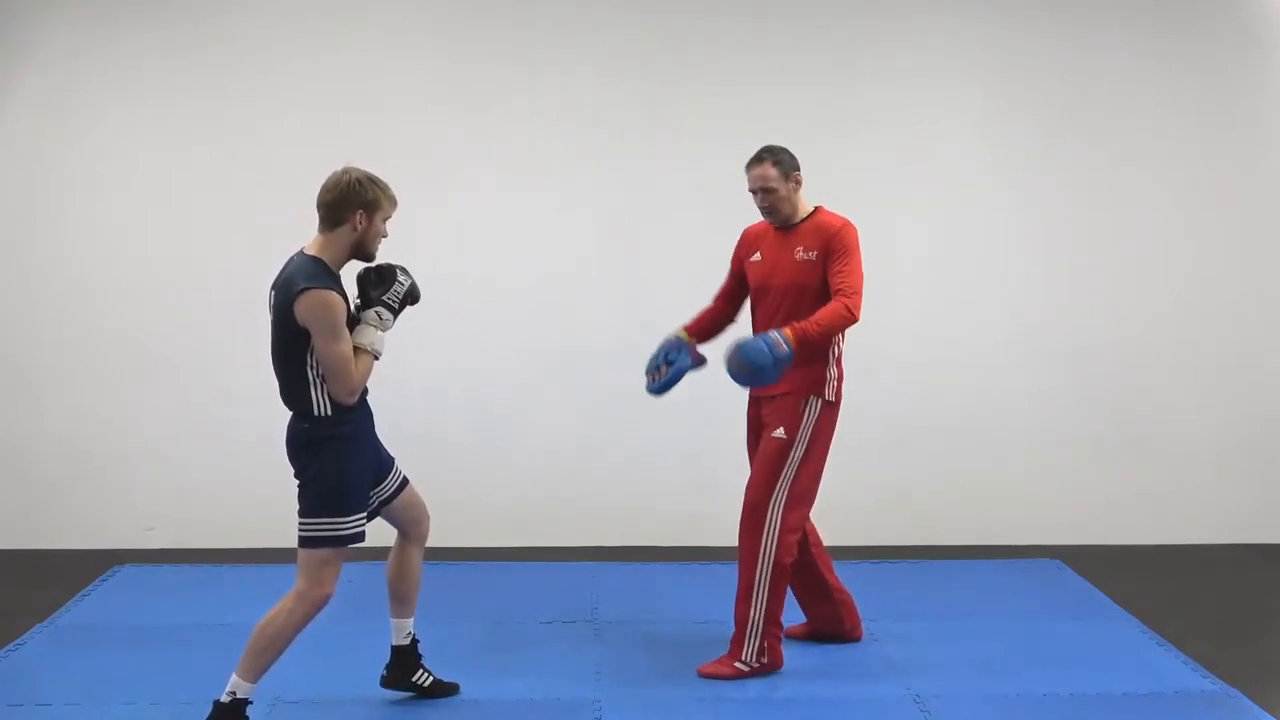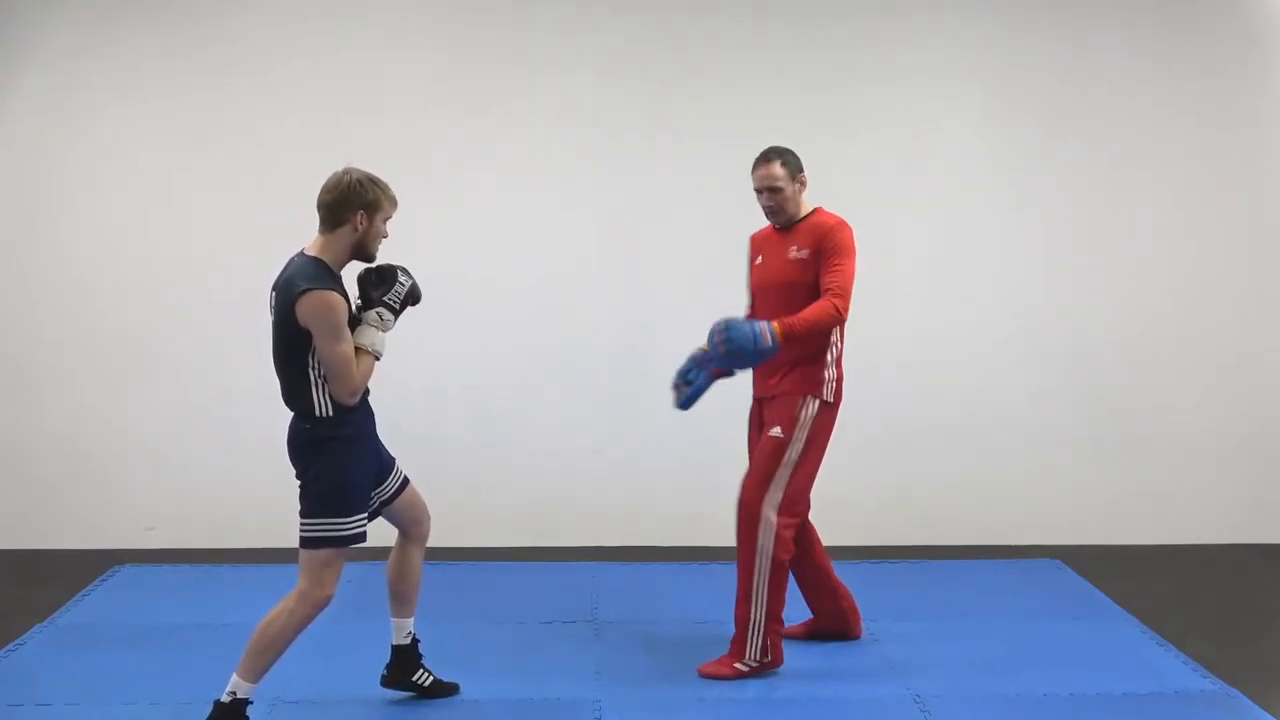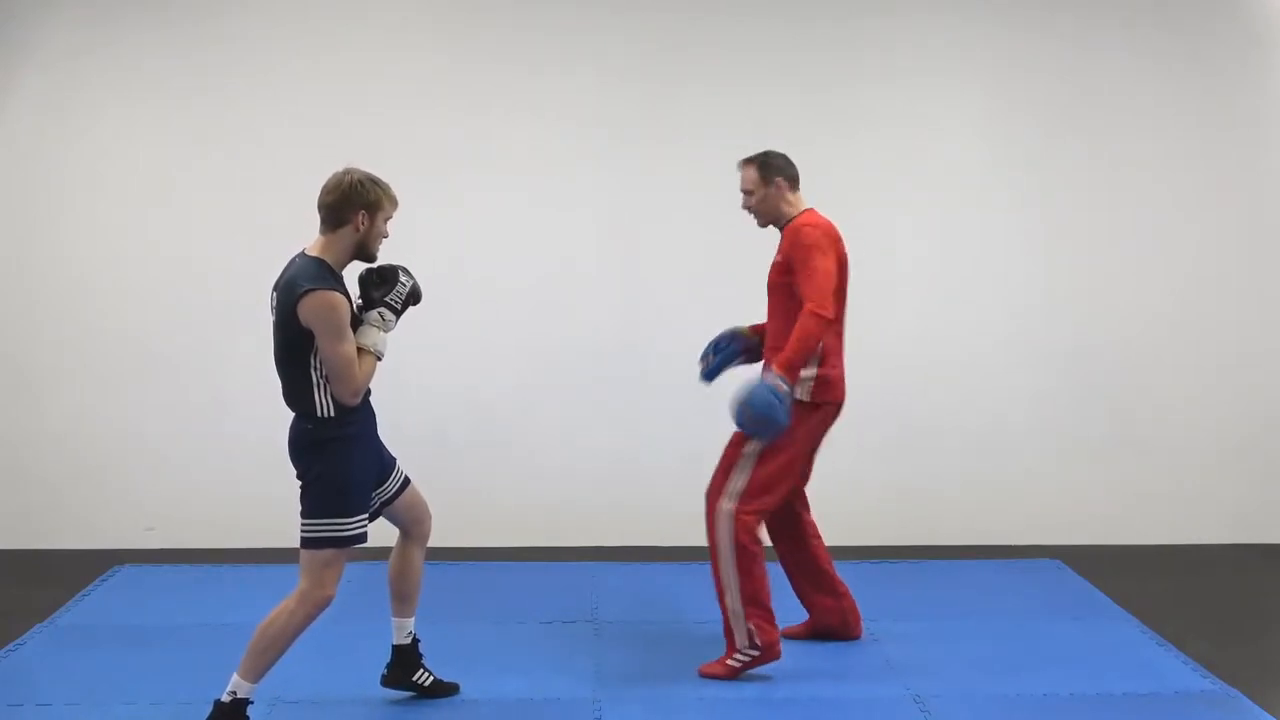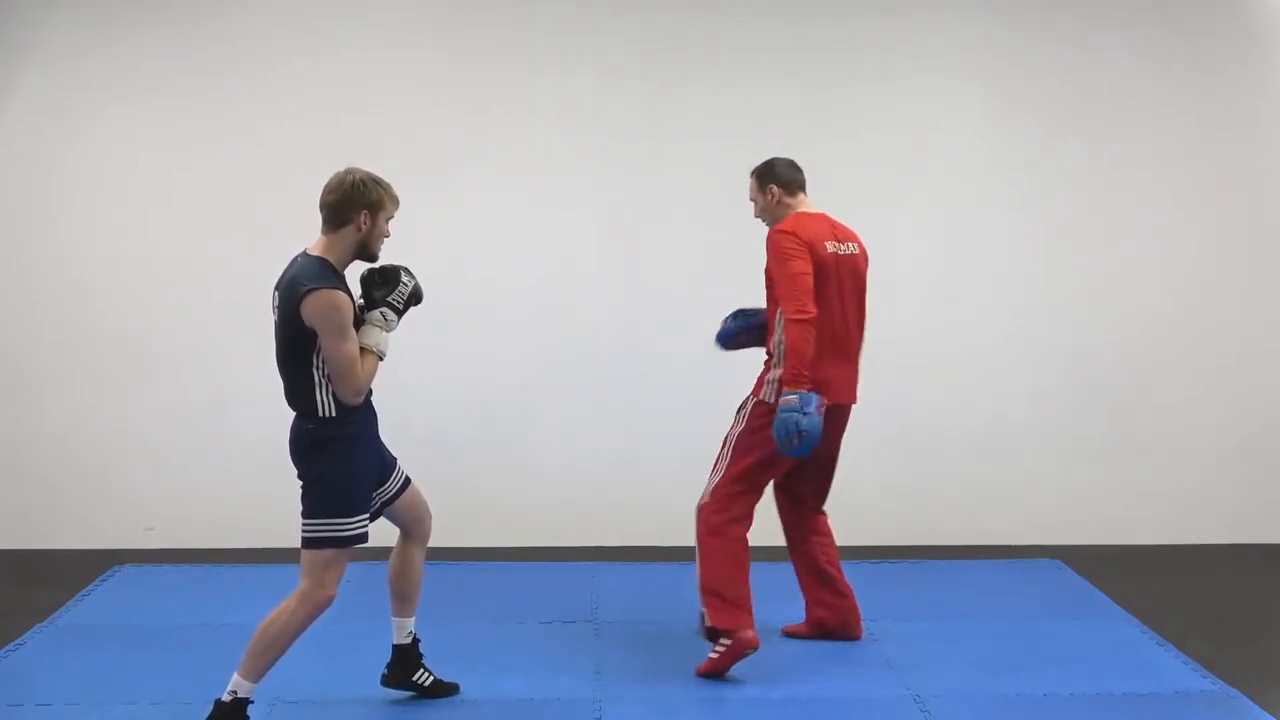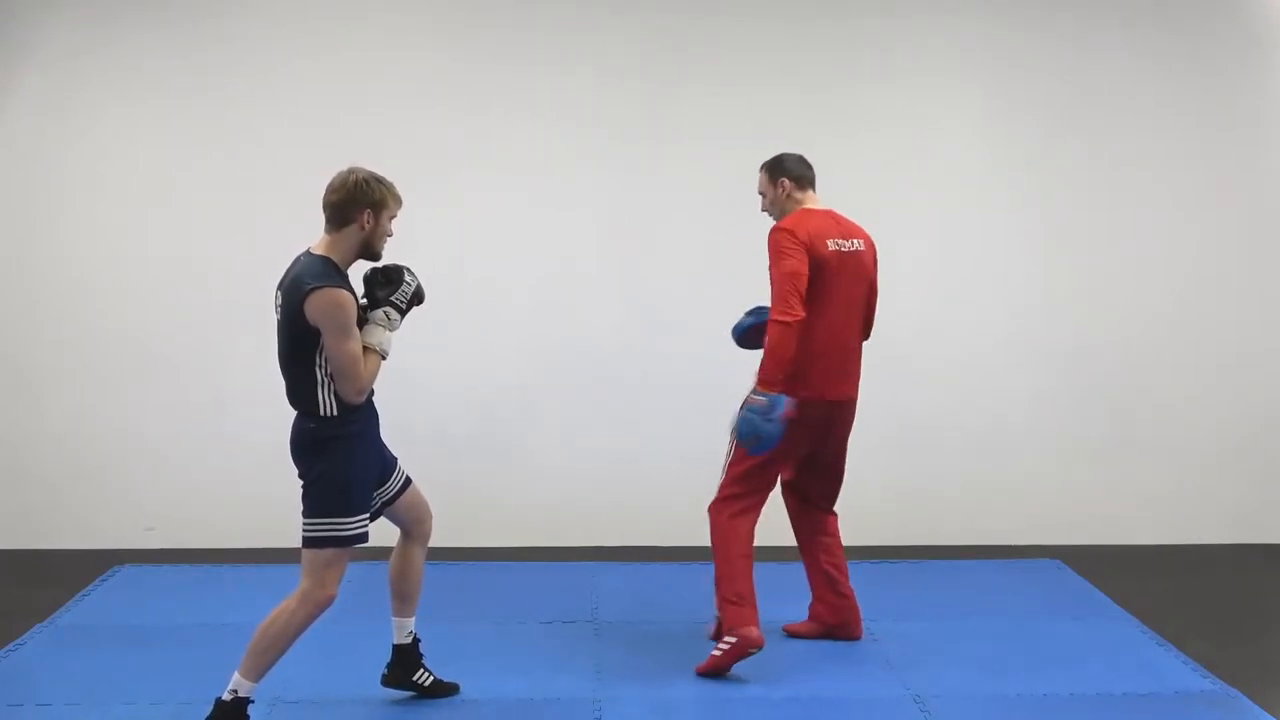
dt=0.1s
person 1, frame 1
left shoulder: (306, 270)
right shoulder: (317, 292)
right elbow: (346, 387)
left wrist: (369, 310)
right wrist: (377, 318)
left hip: (349, 435)
right hip: (329, 443)
left knee: (415, 523)
right knee: (314, 590)
left ankle: (403, 662)
person 1, frame 2
left shoulder: (305, 270)
right shoulder: (319, 293)
right elbow: (347, 386)
left wrist: (369, 310)
right wrist: (378, 318)
left hip: (349, 435)
right hip: (330, 443)
left knee: (416, 523)
right knee: (315, 590)
left ankle: (403, 661)
person 1, frame 3
left shoulder: (306, 270)
right shoulder: (322, 294)
right elbow: (350, 387)
left wrist: (370, 310)
right wrist: (380, 319)
left hip: (350, 435)
right hip: (332, 444)
left knee: (417, 523)
right knee: (316, 591)
left ankle: (404, 660)
person 1, frame 4
left shoulder: (306, 269)
right shoulder: (324, 293)
right elbow: (352, 387)
left wrist: (370, 310)
right wrist: (382, 317)
left hip: (349, 435)
right hip: (332, 443)
left knee: (418, 523)
right knee: (317, 591)
left ankle: (404, 660)
person 1, frame 5
left shoulder: (310, 269)
right shoulder: (327, 291)
right elbow: (355, 386)
left wrist: (373, 310)
right wrist: (386, 317)
left hip: (351, 435)
right hip: (334, 443)
left knee: (418, 523)
right knee: (318, 591)
left ankle: (404, 660)
person 2, frame 1
left shoulder: (834, 232)
right shoulder: (753, 239)
left elbow: (847, 304)
right elbow: (726, 306)
left wrist: (788, 339)
right wrist: (684, 341)
left hip: (809, 393)
right hip: (768, 391)
left knee: (768, 509)
right knee: (784, 508)
left ankle: (755, 649)
right ankle: (834, 617)
person 2, frame 2
left shoulder: (831, 232)
right shoulder: (763, 240)
left elbow: (834, 305)
left wrist: (774, 333)
right wrist: (713, 357)
left hip: (809, 390)
right hip: (773, 389)
left knee: (763, 509)
right knee: (782, 507)
left ankle: (756, 645)
right ankle: (835, 615)
person 2, frame 3
left shoulder: (810, 234)
right shoulder: (796, 236)
left elbow: (819, 312)
left wrist: (779, 374)
right wrist: (750, 339)
left hip: (800, 392)
right hip: (794, 389)
left knee: (731, 504)
right knee: (782, 506)
left ankle: (751, 640)
right ankle: (835, 615)
person 2, frame 4
left shoulder: (788, 235)
right shoulder: (850, 241)
left elbow: (801, 315)
left wrist: (796, 388)
left hip: (794, 394)
right hip: (837, 395)
left knee: (722, 505)
right knee: (802, 504)
left ankle: (730, 627)
right ankle: (836, 615)
person 2, frame 5
left shoulder: (789, 232)
right shoulder: (860, 238)
left elbow: (789, 315)
left wrist: (768, 391)
left hip: (792, 392)
right hip: (841, 395)
left knee: (732, 505)
right knee: (811, 503)
left ankle: (737, 625)
right ankle: (837, 615)
